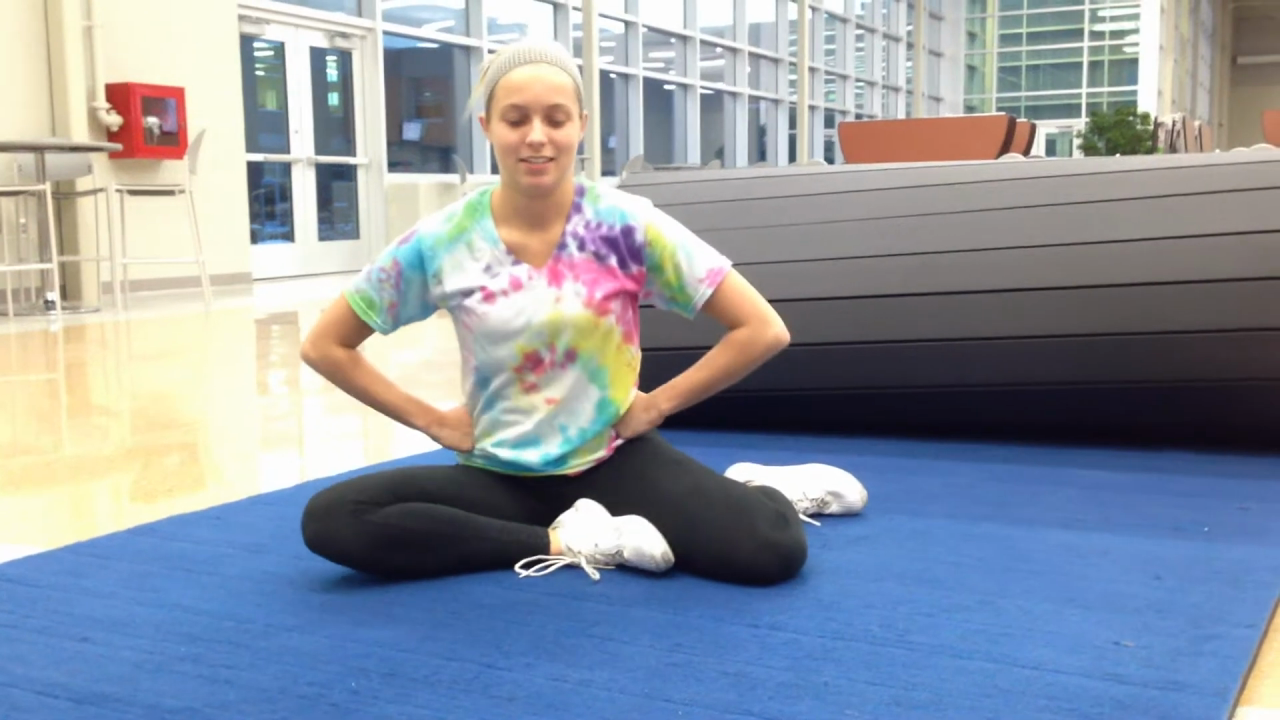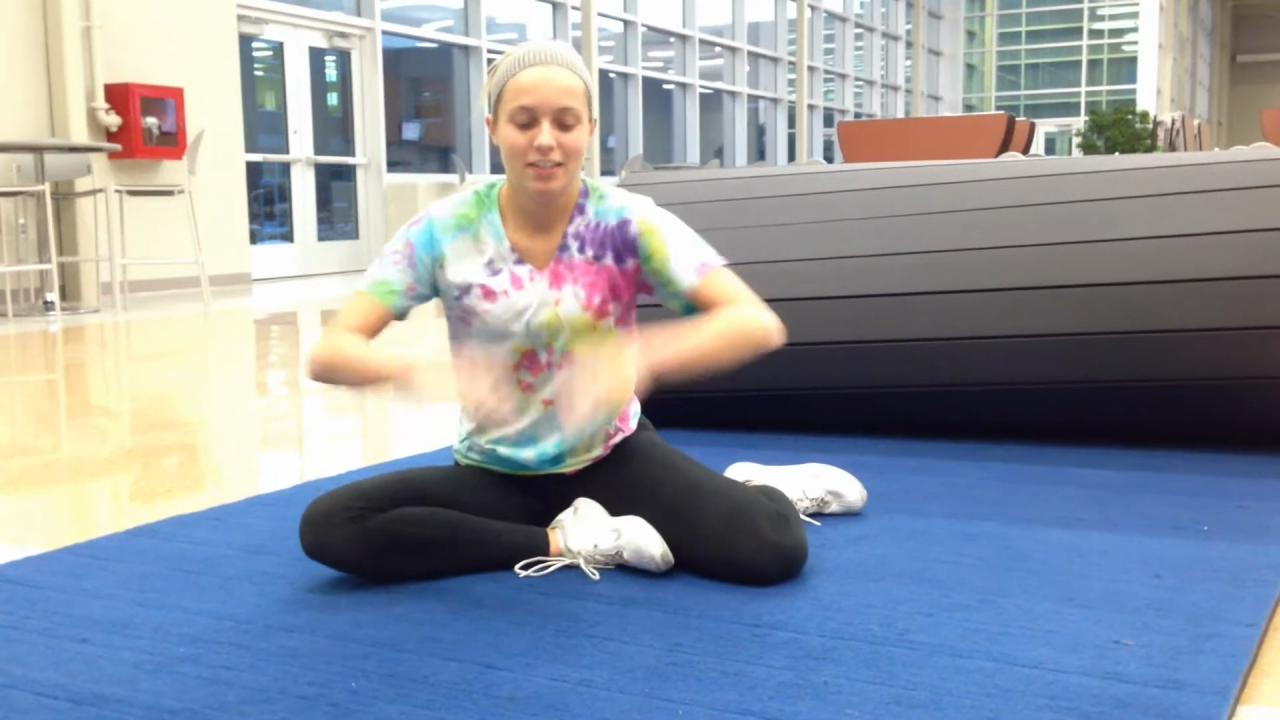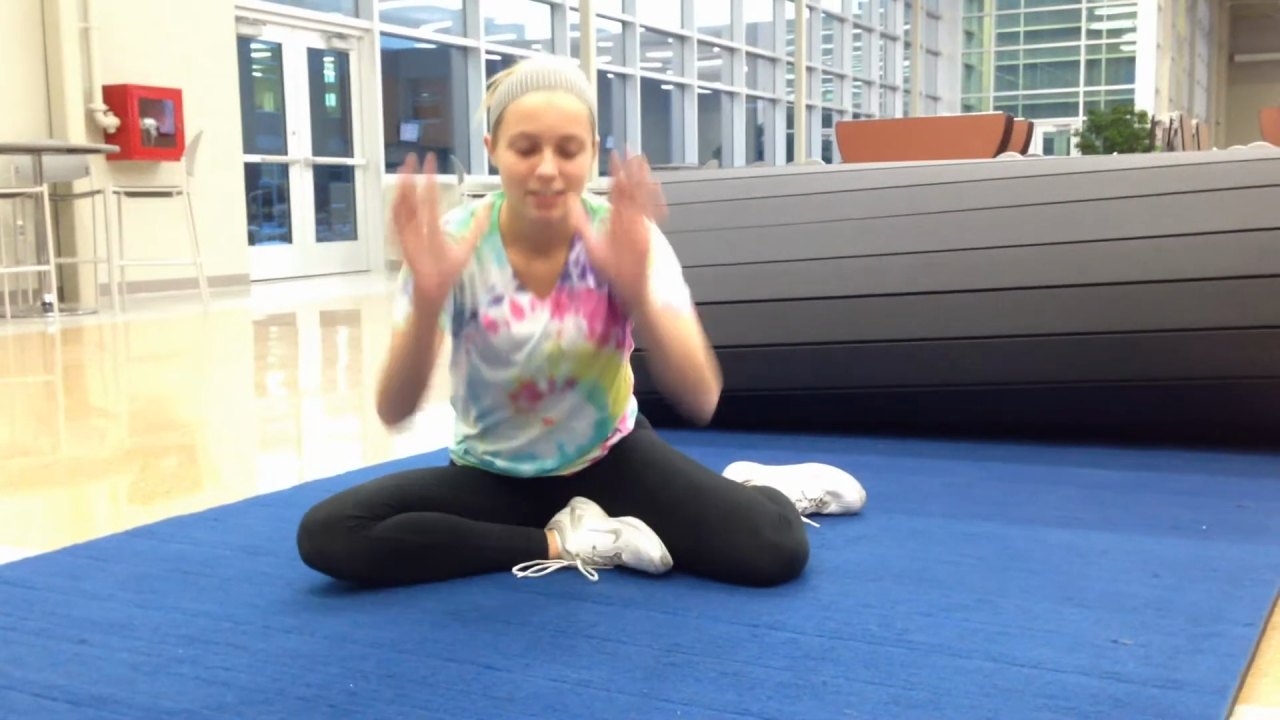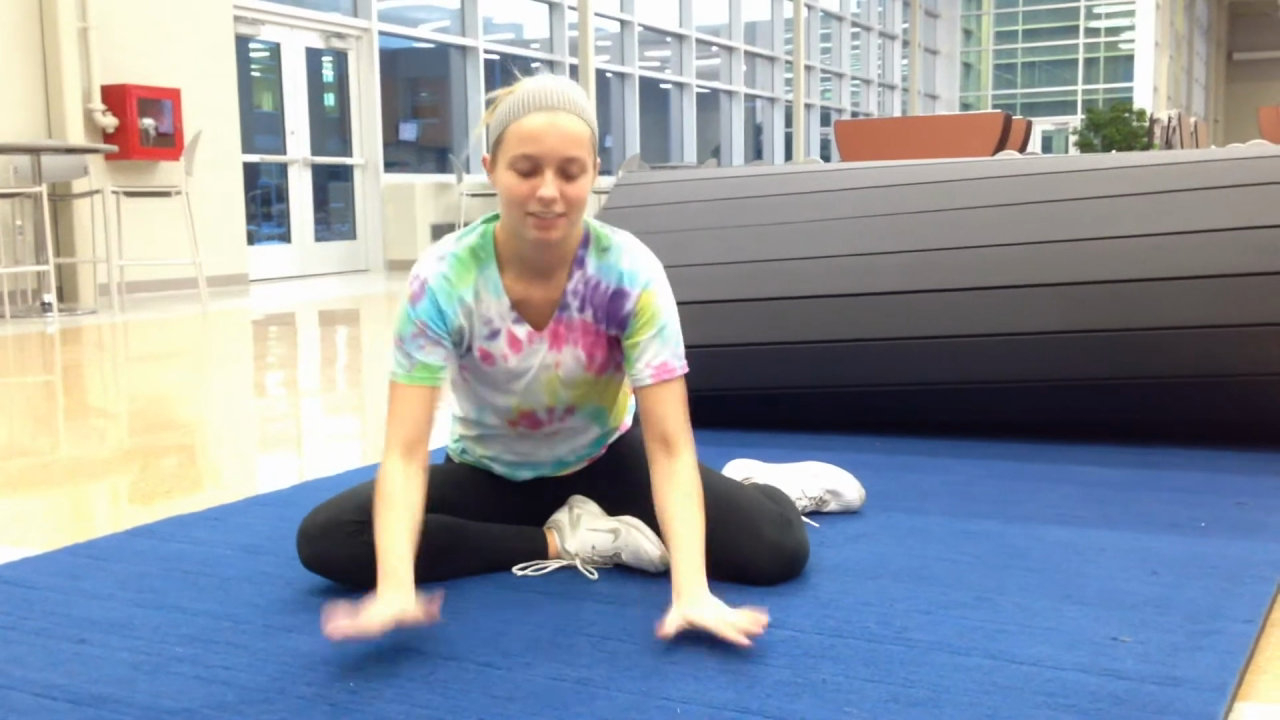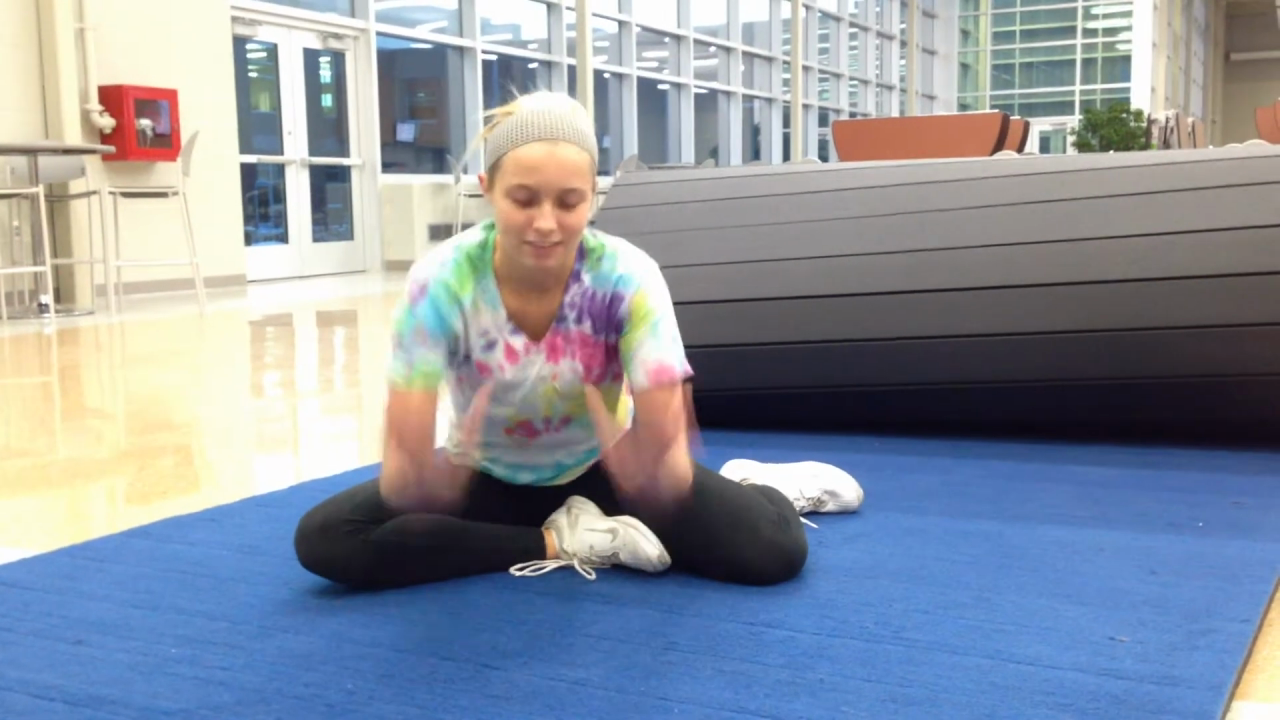
dt=0.2s
person 1, frame 1
left shoulder: (629, 226)
right shoulder: (438, 244)
left elbow: (763, 331)
right elbow: (325, 346)
left wrist: (653, 402)
right wrist: (436, 420)
left hip: (611, 462)
right hip: (497, 476)
left knee: (774, 547)
right knee: (329, 521)
left ankle: (756, 487)
right ankle: (566, 542)
person 1, frame 2
left shoulder: (626, 221)
right shoulder: (445, 229)
left elbow: (760, 326)
right elbow: (328, 355)
left wrist: (643, 358)
right wrist: (426, 371)
left hip: (611, 458)
right hip: (493, 475)
left knee: (776, 546)
right knee: (327, 529)
left ankle: (755, 485)
right ankle: (567, 542)
person 1, frame 3
left shoulder: (627, 240)
right shoulder: (452, 245)
left elbow: (701, 398)
right elbow: (393, 410)
left wrist: (636, 289)
right wrist: (427, 299)
left hip: (607, 461)
right hip: (489, 476)
left knee: (777, 548)
right knee: (326, 536)
left ankle: (756, 485)
right ankle: (565, 542)
person 1, frame 4
left shoulder: (629, 272)
right shoulder: (446, 276)
left elbow: (670, 445)
right elbow: (404, 453)
left wrist: (691, 590)
right wrist: (395, 586)
left hip: (605, 462)
right hip: (487, 474)
left knee: (777, 548)
right knee: (322, 540)
right ankle: (564, 544)
person 1, frame 5
left shoulder: (628, 280)
right shoulder: (442, 283)
left elbow: (670, 436)
right elbow: (403, 446)
left wrist: (662, 472)
right wrist: (417, 479)
left hip: (602, 465)
right hip: (488, 479)
left knee: (777, 546)
right knee: (321, 541)
right ankle: (557, 537)
